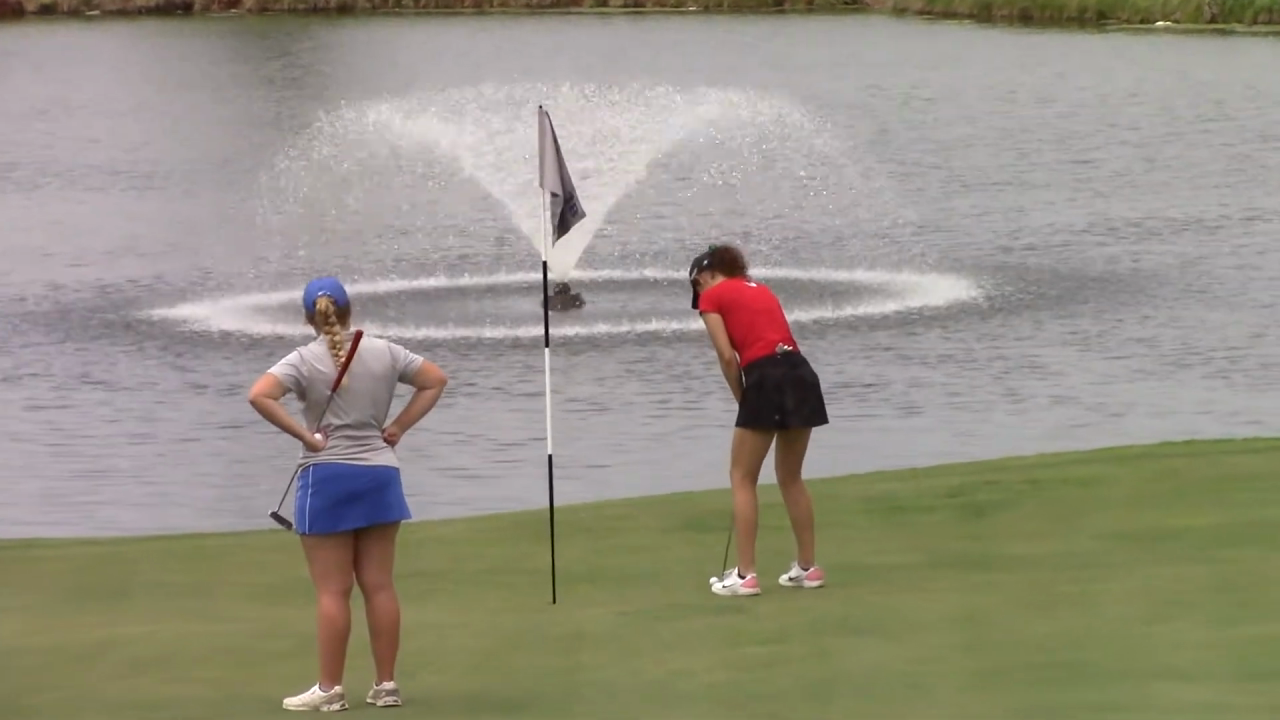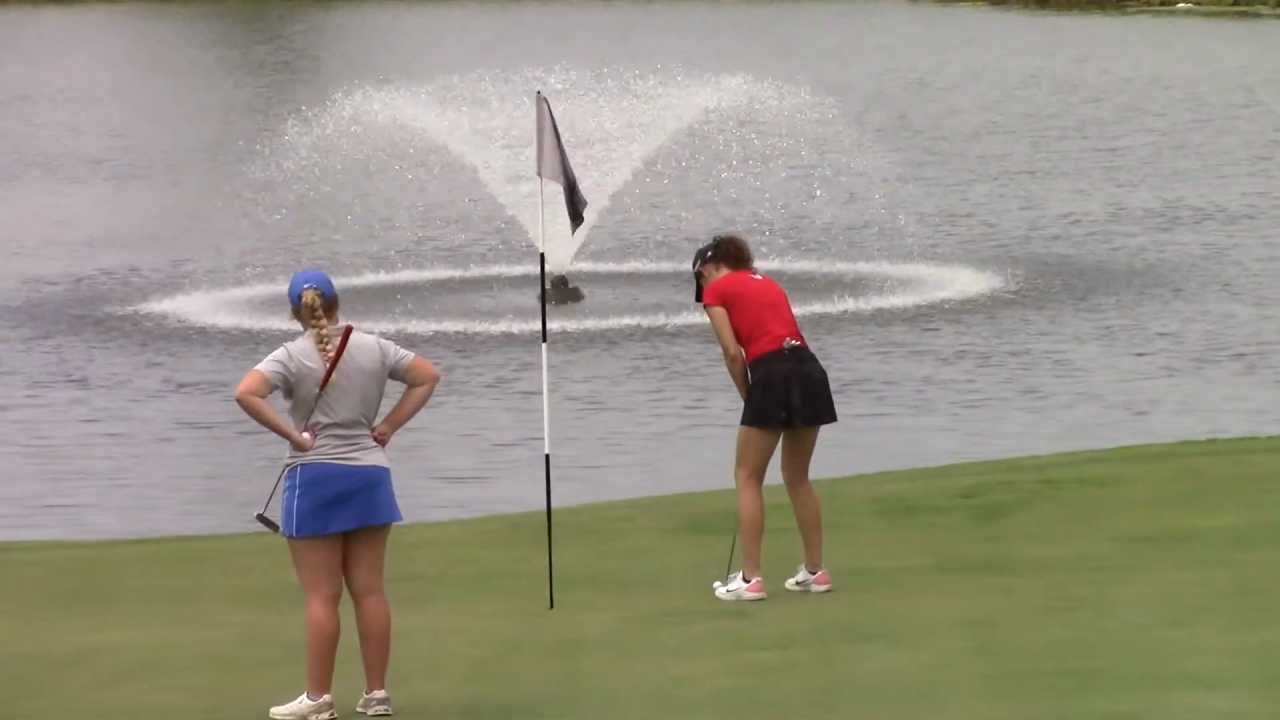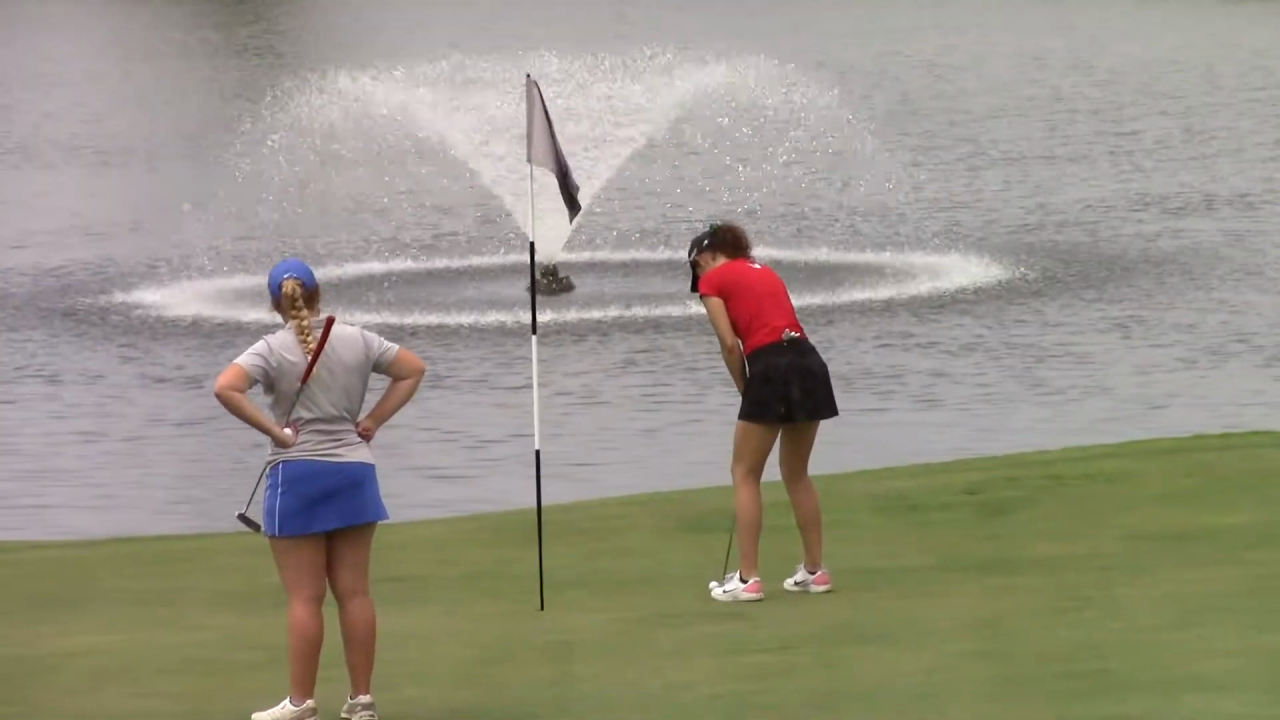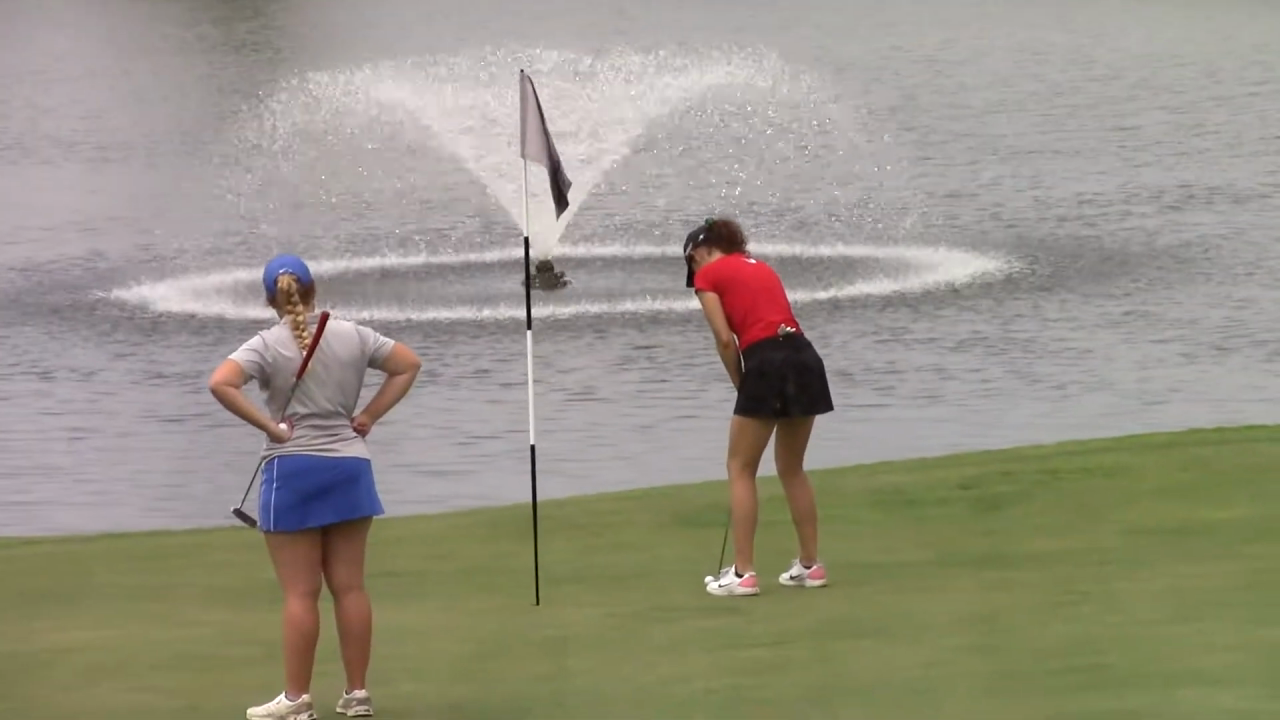
dt=0.3s
person 1, frame 1
left shoulder: (304, 360)
right shoulder: (384, 352)
left elbow: (259, 396)
right elbow: (436, 380)
left wrist: (305, 436)
right wrist: (399, 427)
left hip: (327, 478)
right hip: (380, 476)
left knee: (332, 592)
right knee: (379, 586)
left ankle: (330, 689)
right ankle: (386, 685)
person 1, frame 2
left shoulder: (291, 356)
right shoulder: (374, 347)
left elbow: (245, 393)
right elbow: (428, 376)
left wrist: (292, 435)
right wrist: (390, 425)
left hip: (315, 479)
right hip: (370, 476)
left knee: (321, 596)
right knee: (369, 591)
person 1, frame 3
left shoulder: (271, 349)
right shoulder: (357, 340)
left elbow: (225, 388)
right elbow: (415, 369)
left wrist: (274, 432)
right wrist: (374, 421)
left hip: (297, 477)
right hip: (354, 474)
left knee: (304, 599)
right knee: (354, 593)
person 1, frame 4
left shoulder: (267, 345)
right shoulder: (353, 335)
left elbow: (220, 384)
right elbow: (409, 364)
left wrist: (269, 428)
right wrist: (370, 416)
left hip: (293, 472)
right hip: (350, 469)
left knee: (300, 593)
right knee: (350, 587)
person 2, frame 1
left shoulder: (711, 297)
right shoulder: (760, 289)
left elbow: (728, 357)
left wrist: (741, 399)
right wrist: (748, 398)
left hip: (766, 381)
right hip: (801, 375)
left knee: (742, 478)
right knee: (790, 477)
left ankle: (745, 574)
right ankle: (808, 567)
person 2, frame 2
left shoulder: (715, 290)
right shoulder: (767, 282)
left elbow: (733, 353)
left wrist: (747, 396)
right wrist: (754, 395)
left hip: (773, 377)
right hip: (809, 371)
left knee: (747, 478)
right knee: (797, 477)
left ankle: (750, 578)
right ankle: (815, 570)
person 2, frame 3
left shoulder: (711, 279)
right shoulder: (765, 271)
left elbow: (730, 344)
left wrist: (744, 390)
left hip: (772, 370)
right hip: (809, 364)
left knee: (744, 474)
right knee: (796, 474)
left ankle: (748, 578)
right ankle: (814, 570)
person 2, frame 4
left shoulder: (707, 274)
right shoulder: (760, 266)
left elbow: (725, 340)
left wrist: (740, 385)
right wrist: (747, 384)
left hip: (767, 365)
right hip: (804, 359)
left knee: (740, 469)
right knee: (791, 469)
left ankle: (743, 573)
right ankle: (810, 565)
